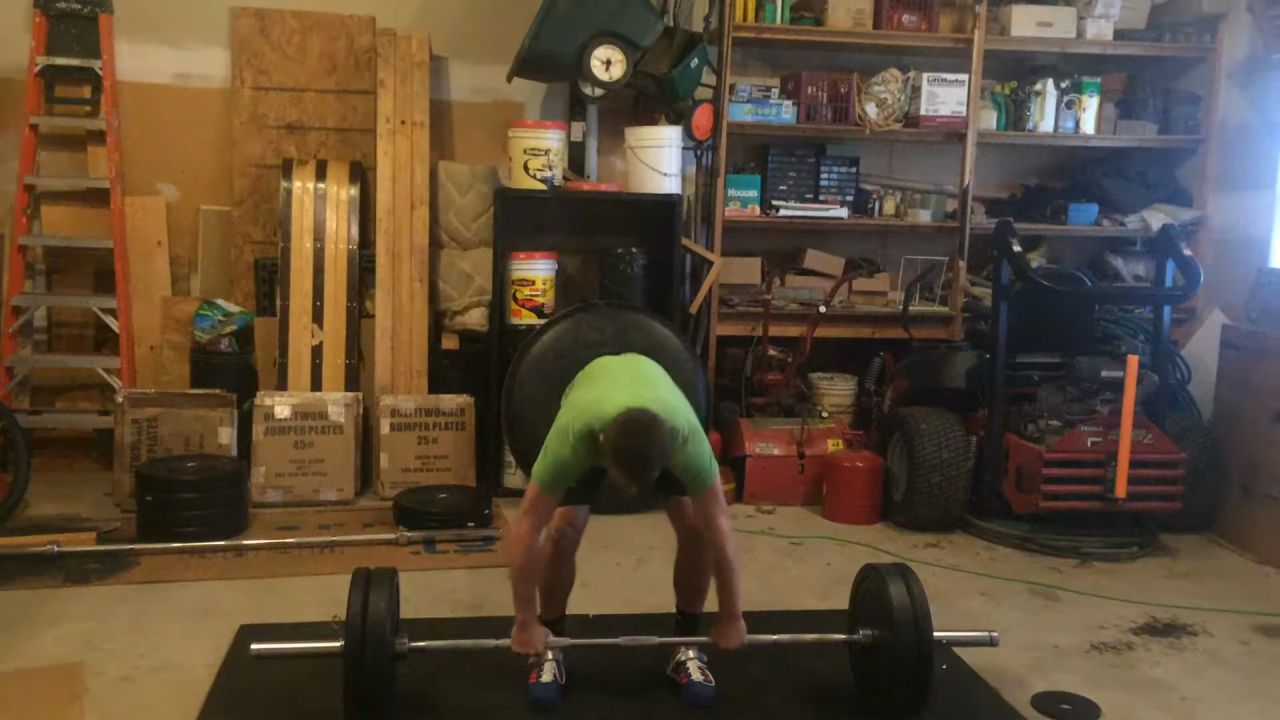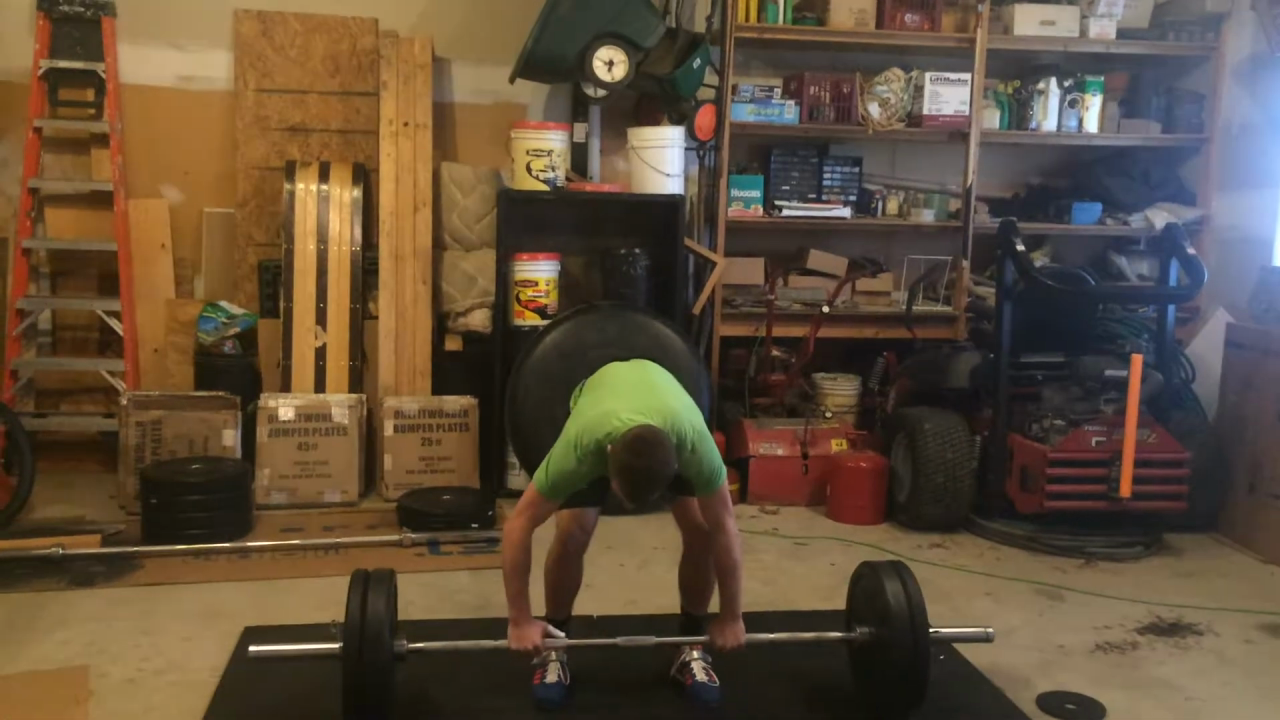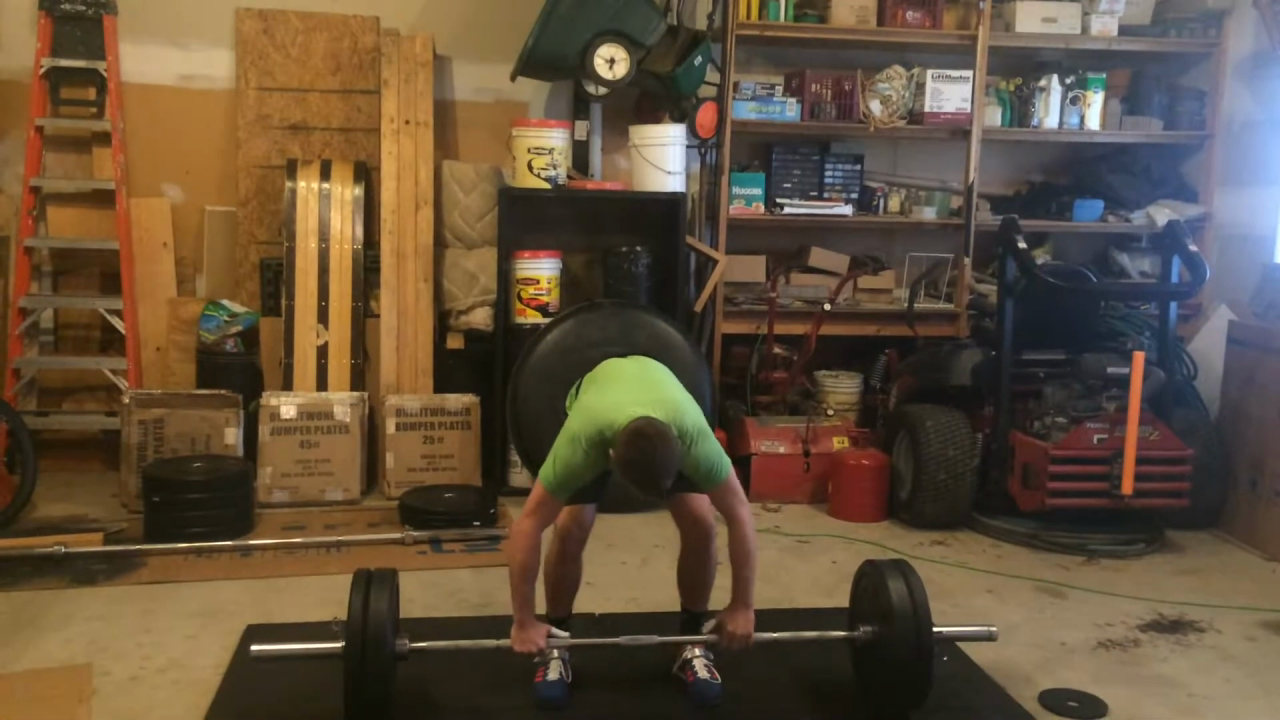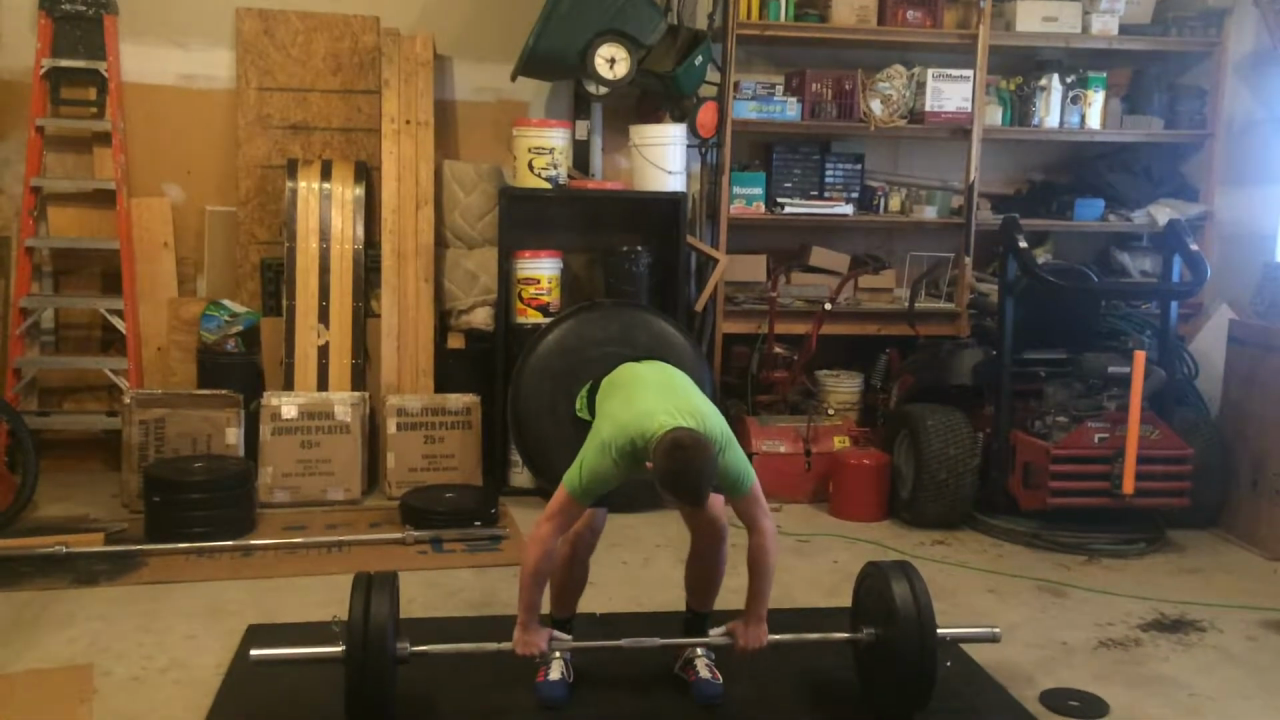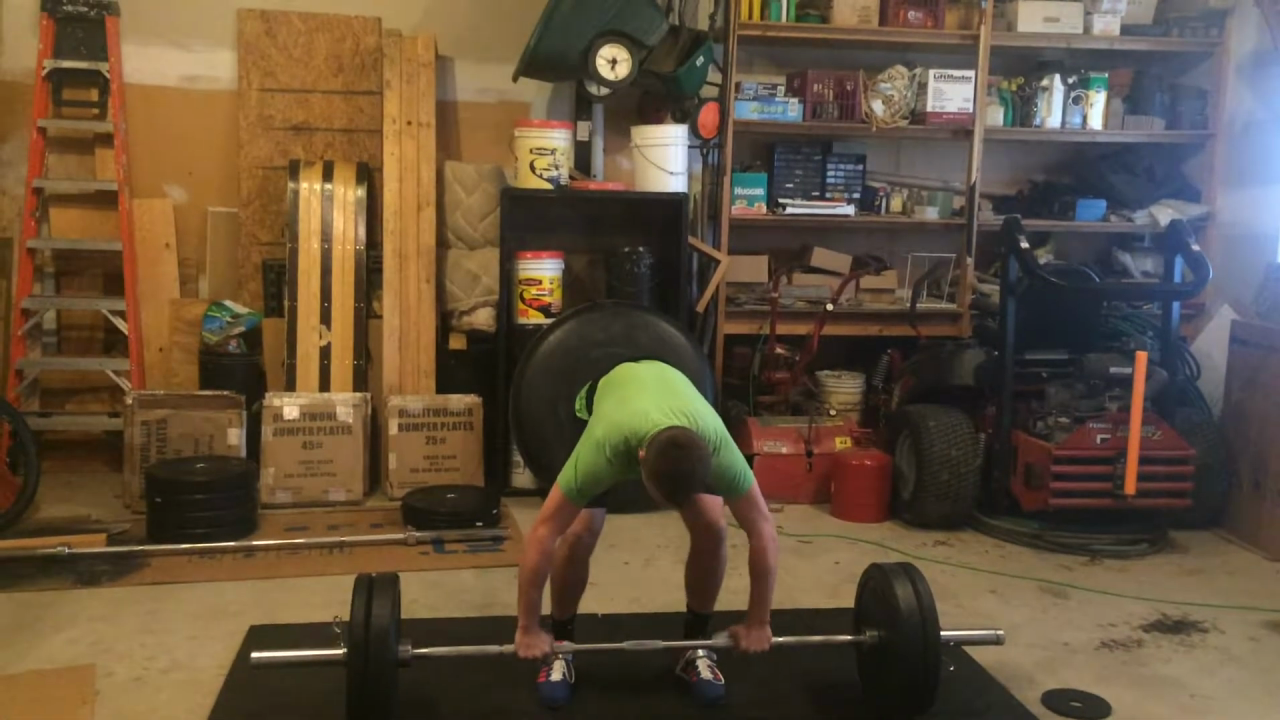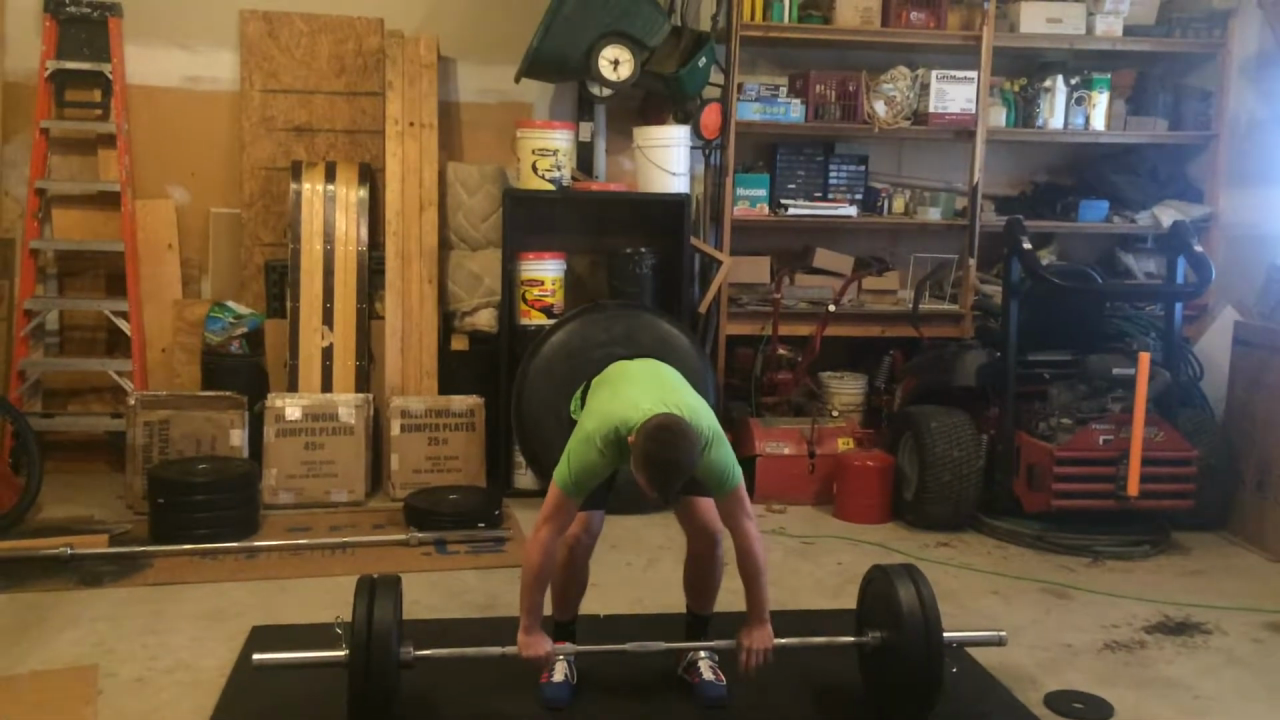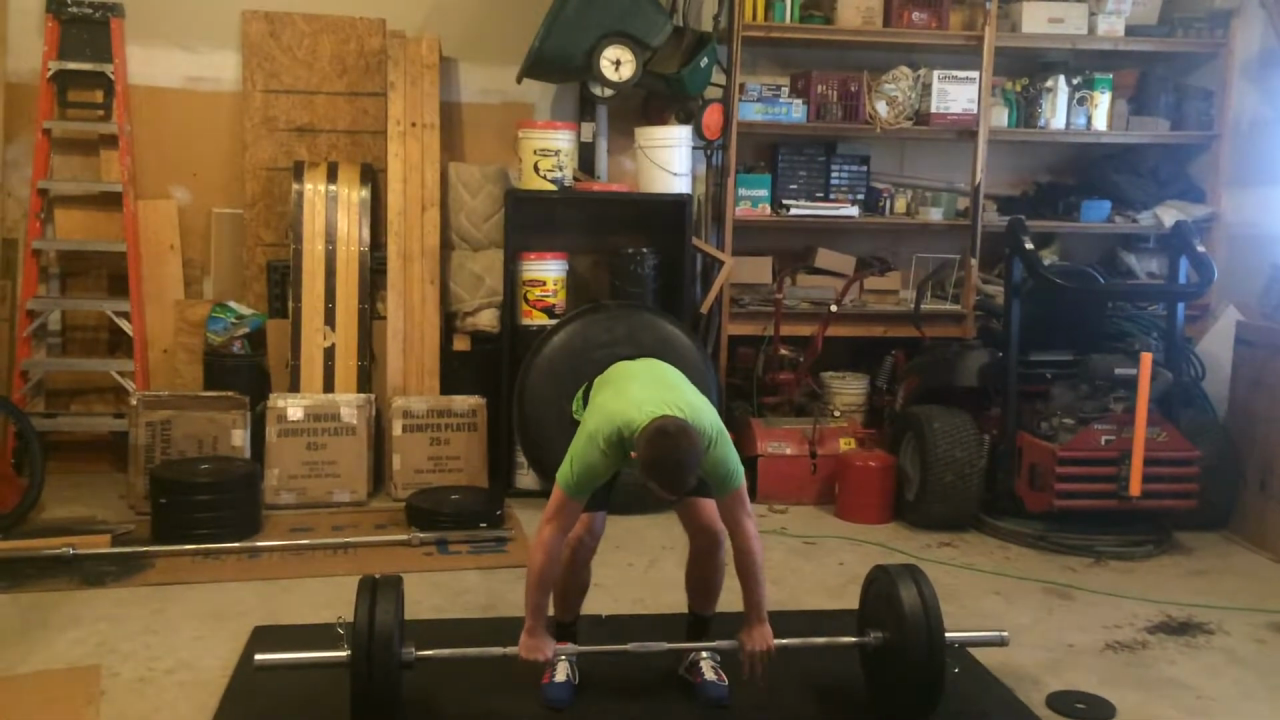
dt=0.5s
person 1, frame 1
left shoulder: (686, 440)
right shoulder: (571, 436)
left elbow: (716, 527)
right elbow: (527, 527)
left wrist: (730, 617)
right wrist: (525, 623)
right hip: (588, 422)
left knee: (696, 529)
right knee: (562, 532)
left ankle: (686, 648)
right ankle: (550, 649)
person 1, frame 2
left shoulder: (694, 444)
right shoulder: (580, 447)
left elbow: (723, 528)
right elbow: (518, 524)
left wrist: (731, 616)
right wrist: (519, 619)
left knee: (701, 530)
right knee: (571, 535)
left ankle: (691, 648)
right ankle: (553, 649)
person 1, frame 3
left shoulder: (695, 438)
right shoulder: (582, 440)
left elbow: (739, 516)
right elbow: (527, 526)
left wrist: (742, 606)
right wrist: (523, 622)
right hip: (595, 399)
left knee: (701, 526)
right knee: (569, 530)
left ankle: (693, 644)
right ankle: (556, 646)
person 1, frame 4
left shoulder: (722, 447)
right shoulder: (611, 449)
left elbow: (762, 526)
right elbow: (547, 530)
left wrist: (755, 619)
right wrist: (527, 624)
left knee: (713, 528)
right knee: (580, 534)
left ankle: (695, 644)
right ankle: (558, 647)
person 1, frame 5
left shoulder: (717, 447)
right shoulder: (604, 447)
left elbow: (762, 529)
right elbow: (543, 532)
left wrist: (758, 623)
right wrist: (528, 628)
left knee: (712, 529)
right knee: (577, 535)
left ankle: (696, 645)
right ankle: (560, 645)
person 1, frame 6
left shoulder: (709, 441)
right shoulder: (594, 440)
left elbow: (744, 526)
right elbow: (546, 531)
left wrist: (759, 621)
right wrist: (530, 628)
left knee: (708, 532)
right knee: (577, 537)
left ankle: (697, 647)
right ankle: (562, 648)
person 1, frame 7
left shoulder: (712, 440)
right shoulder: (598, 440)
left elbow: (743, 528)
right elbow: (552, 532)
left wrist: (757, 622)
right wrist: (534, 630)
left knee: (710, 533)
right knee: (580, 539)
left ankle: (698, 648)
right ankle: (564, 648)
